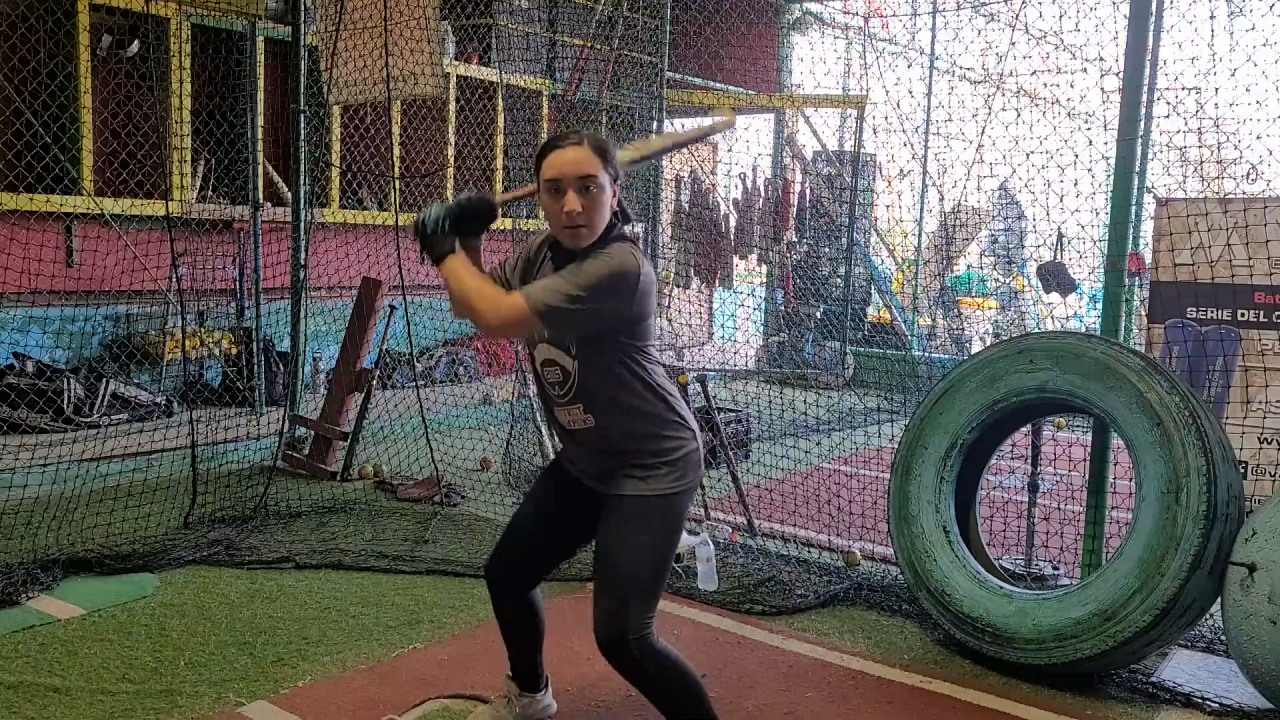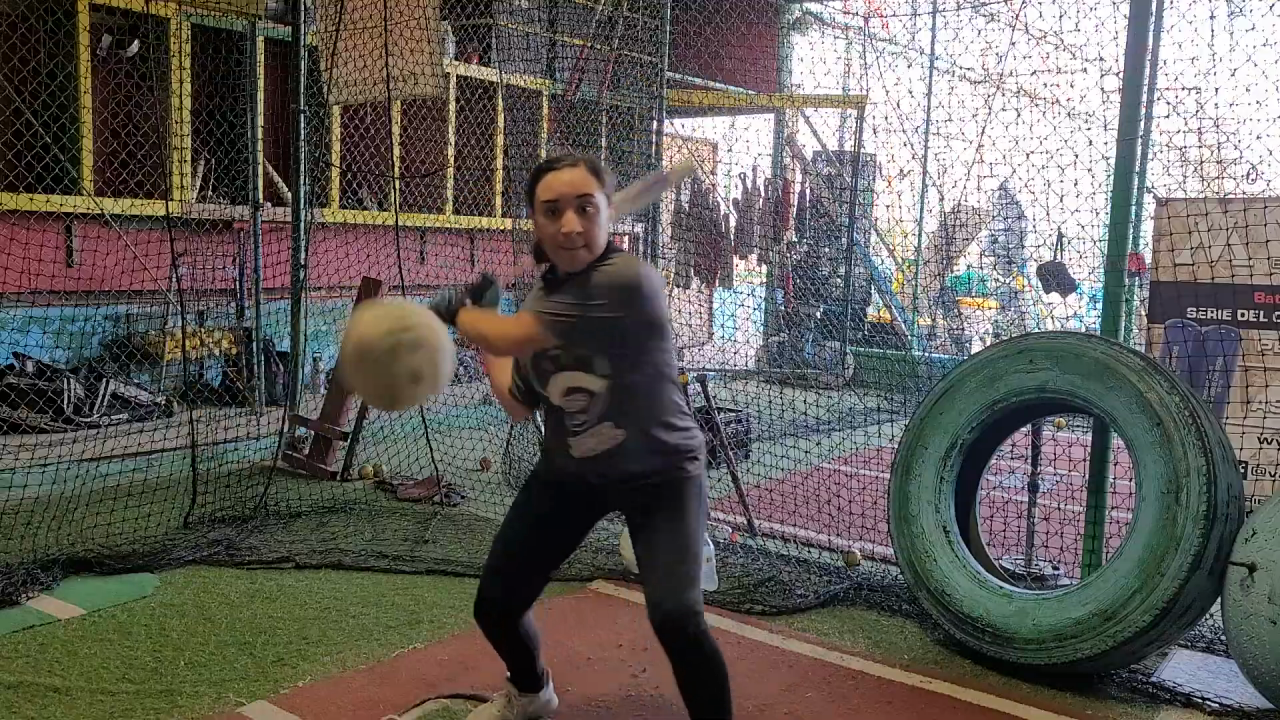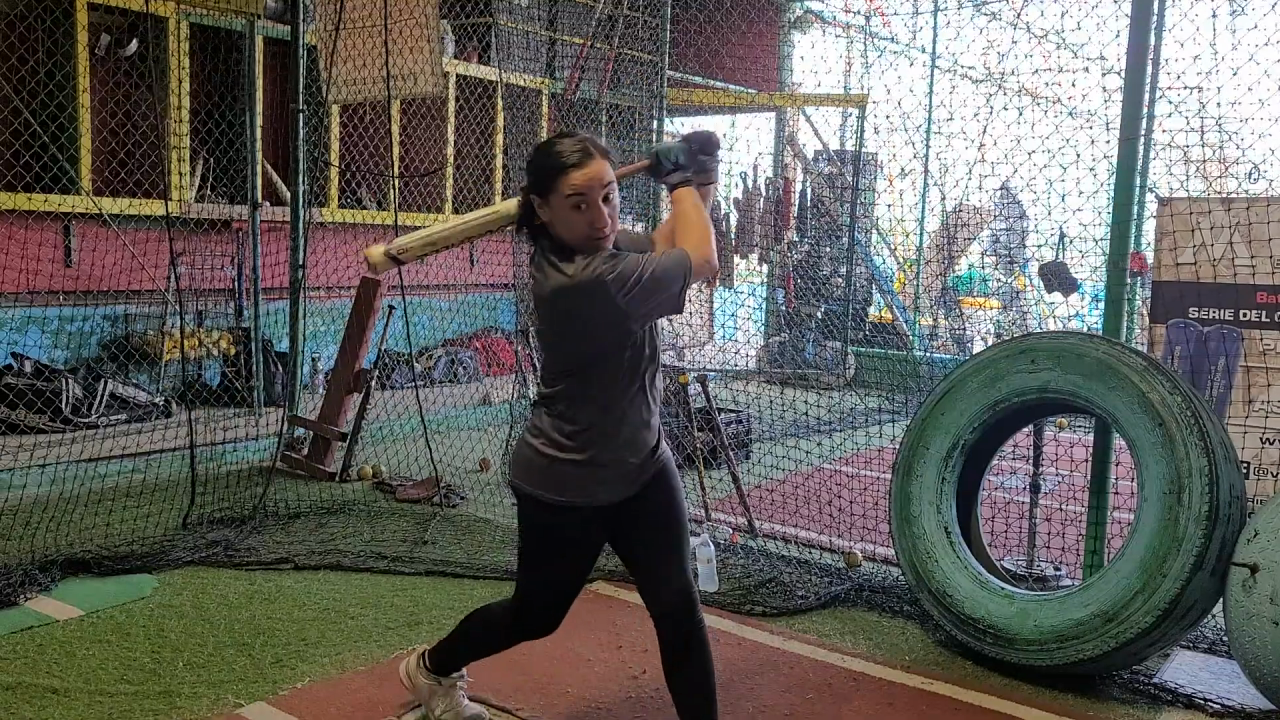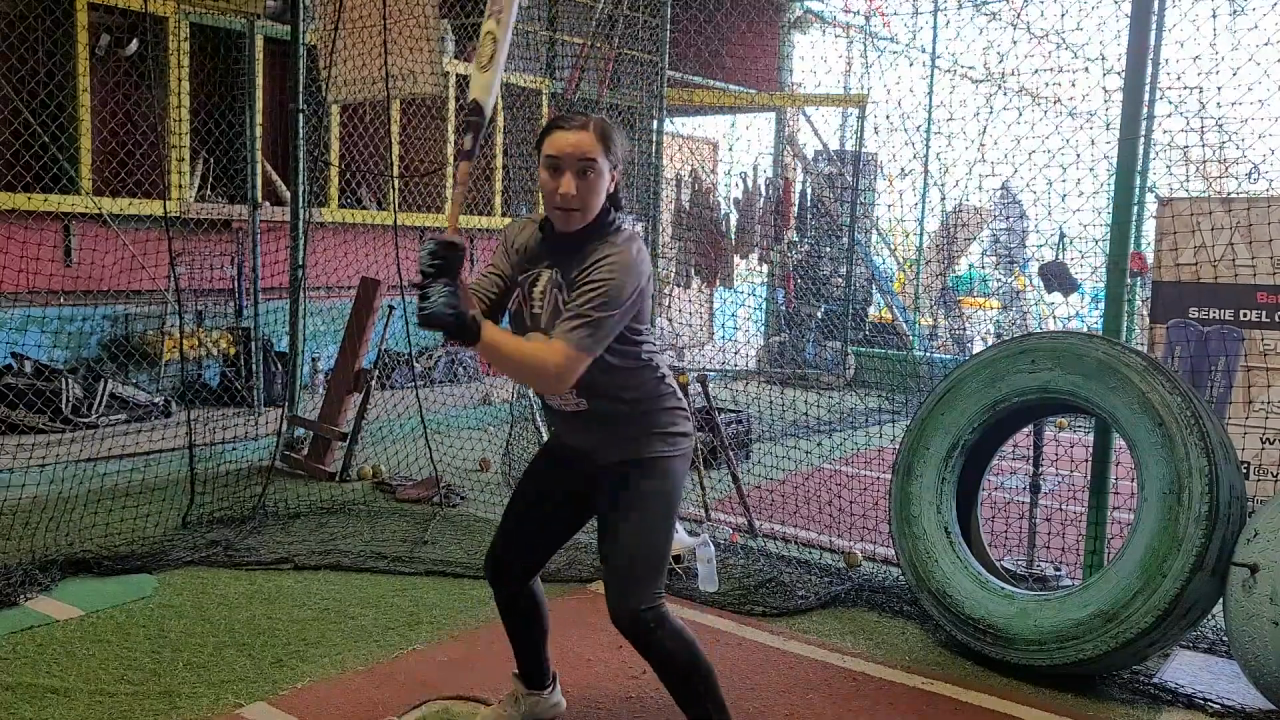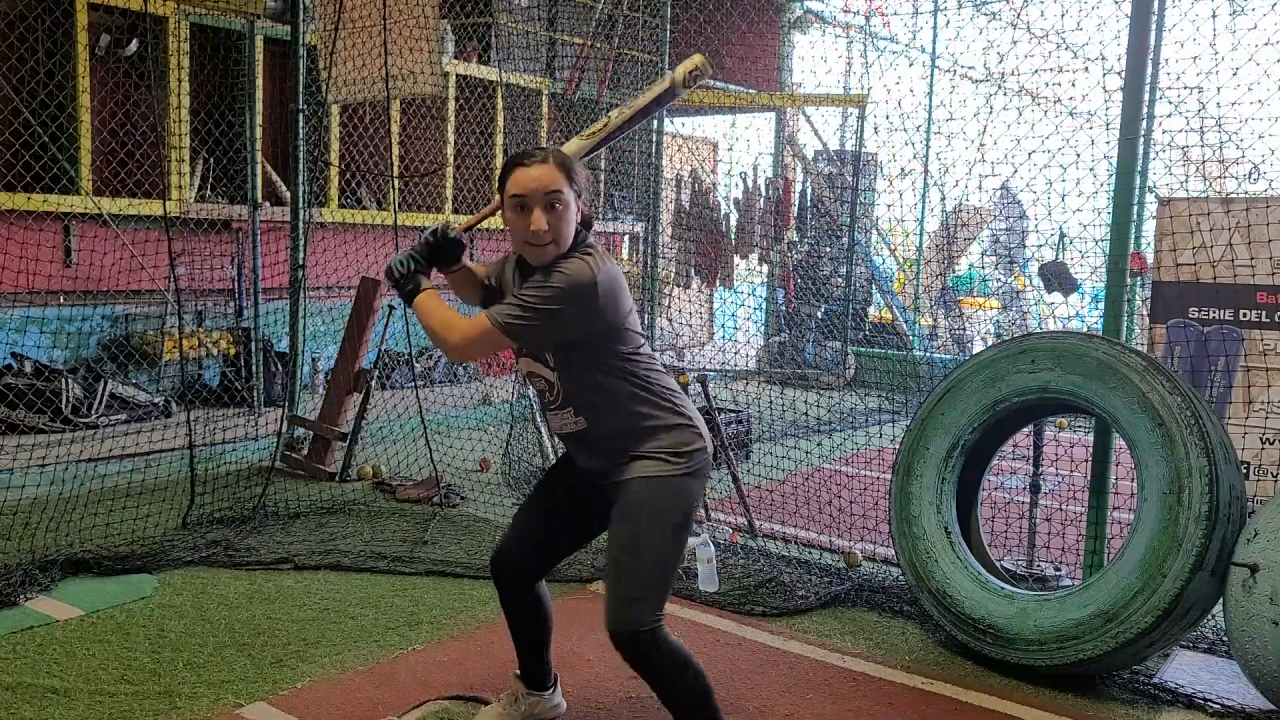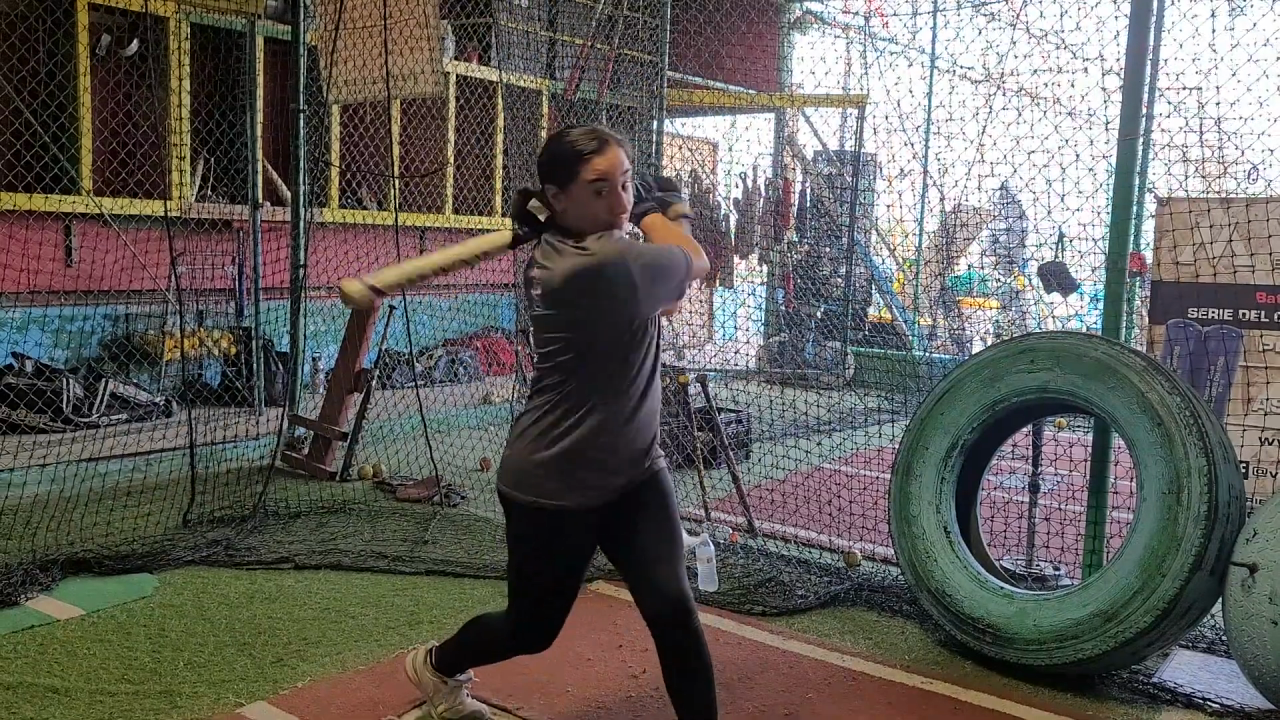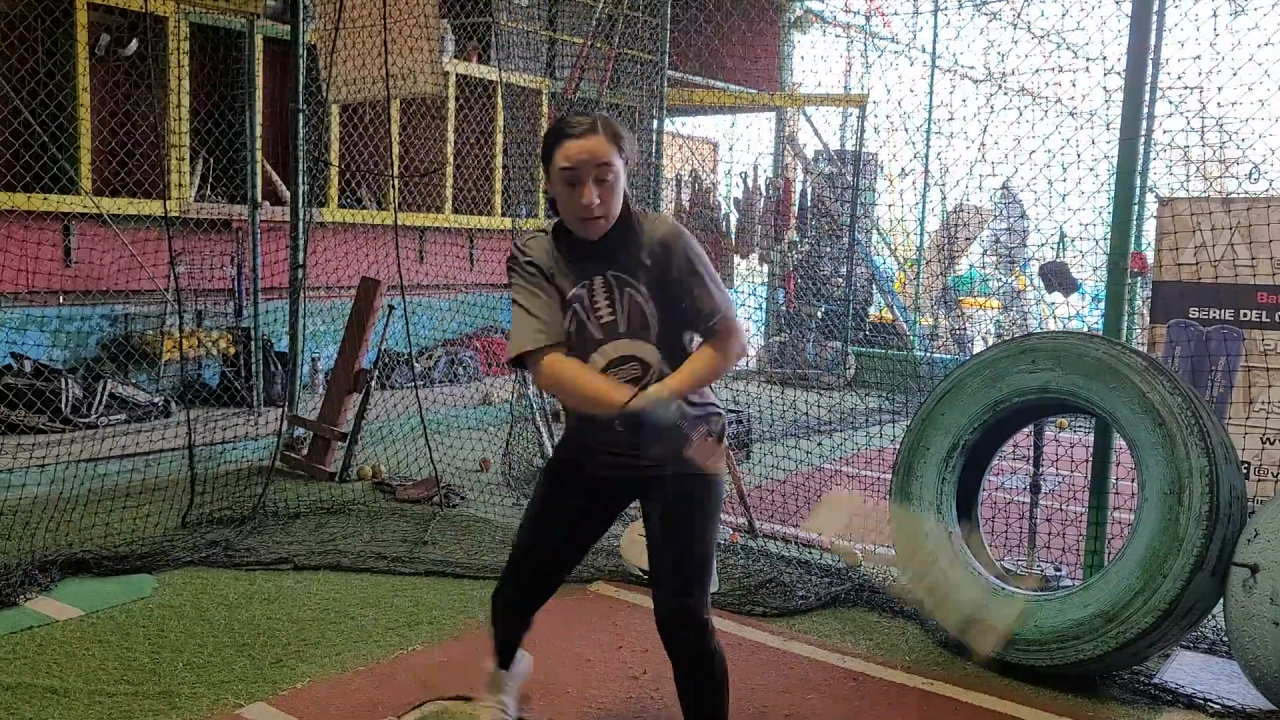
dt=0.7s
person 1, frame 1
left shoulder: (620, 269)
right shoulder: (545, 252)
left elbow: (496, 316)
right elbow: (486, 298)
left wrist: (442, 245)
right wrist: (465, 236)
left hip: (651, 467)
right hip: (584, 460)
left knee: (622, 635)
right knee: (505, 574)
person 1, frame 2
left shoulder: (627, 277)
right shoulder: (542, 300)
left elbow: (514, 336)
right elbow: (515, 400)
left wrist: (458, 314)
right wrist: (480, 313)
left hip: (663, 465)
right hip: (572, 470)
left knee: (676, 615)
right knee: (495, 602)
person 1, frame 3
left shoulder: (581, 249)
right shoulder: (586, 278)
left elbow: (663, 250)
right elbow: (701, 261)
left wrist: (696, 178)
right wrist: (681, 179)
left hip: (639, 461)
right hip: (565, 479)
left knee: (677, 606)
right knee: (535, 615)
right ankle: (431, 668)
person 1, frame 4
left shoulder: (619, 259)
right shoulder: (526, 237)
left elbow: (555, 373)
right elbow: (483, 317)
left wrist: (466, 328)
right wrist: (448, 281)
left hip: (644, 445)
right hip: (576, 443)
left knee: (636, 610)
right knee: (506, 566)
person 1, frame 5
left shoulder: (583, 278)
right shoulder: (524, 262)
left elbow: (463, 341)
right elbow: (484, 295)
left wrist: (413, 285)
right wrist: (448, 262)
left hip: (660, 456)
right hip: (593, 456)
left knee: (632, 627)
right knee: (511, 568)
person 1, frame 6
left shoulder: (559, 247)
right shoulder: (600, 264)
left elbow: (664, 268)
right elbow: (692, 265)
left wrist: (657, 206)
right wrist: (655, 211)
left hip: (631, 465)
right hip: (552, 480)
left knee: (672, 608)
right knee: (533, 628)
right ankle: (434, 664)
person 1, frame 7
left shoulder: (663, 239)
right shoulder: (533, 259)
left elbow: (728, 341)
right elbow: (548, 365)
left wrist: (660, 400)
right wrist: (633, 408)
left hip: (683, 451)
right hip: (591, 453)
left knee: (682, 617)
right knee: (522, 584)
right ankle: (506, 666)
